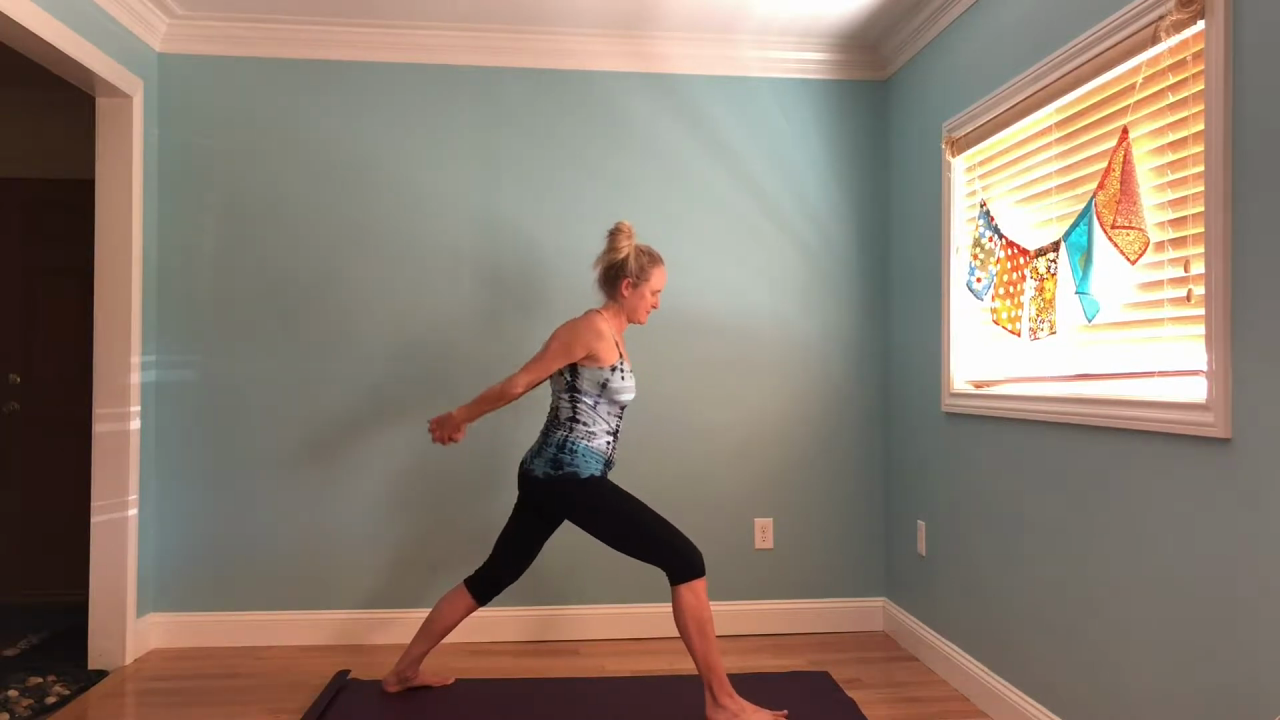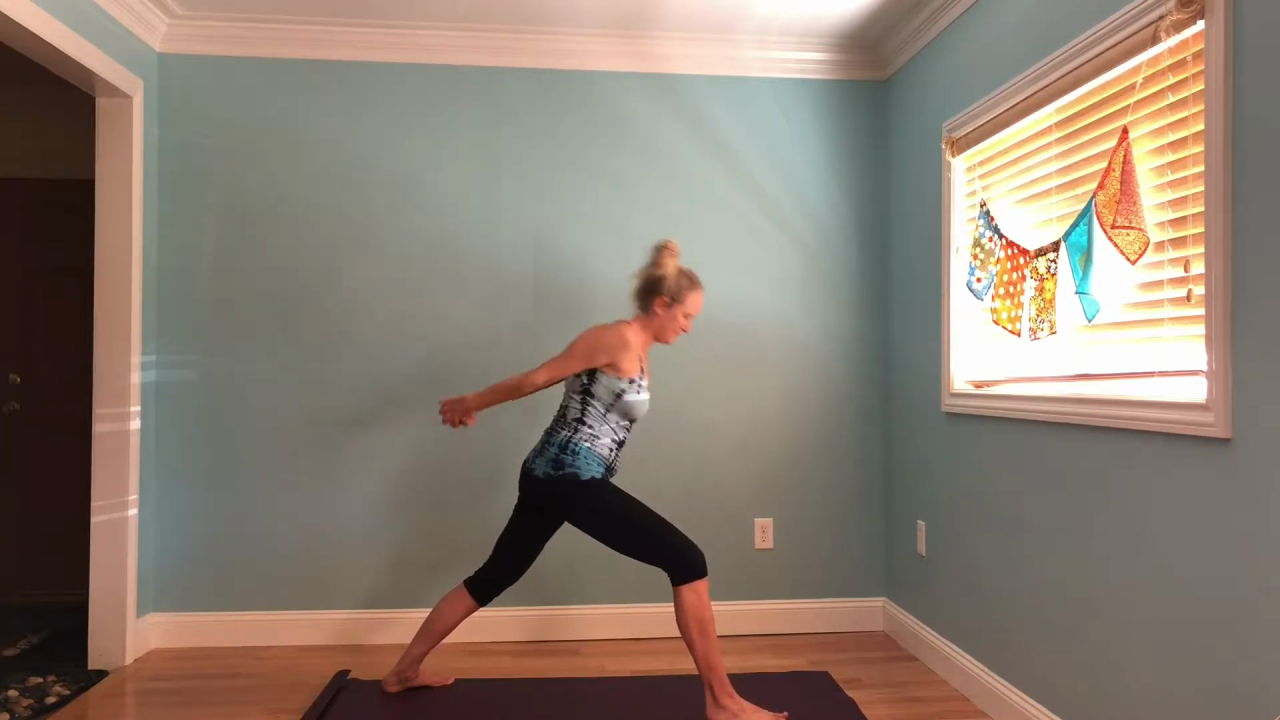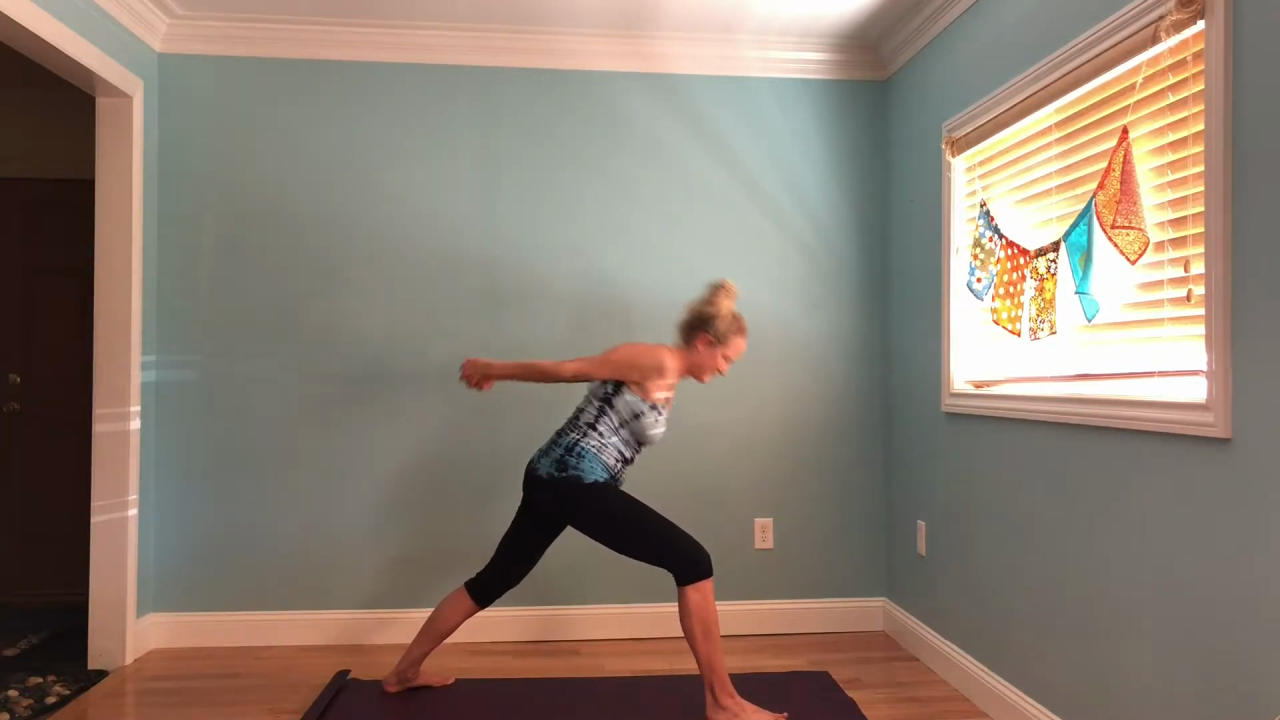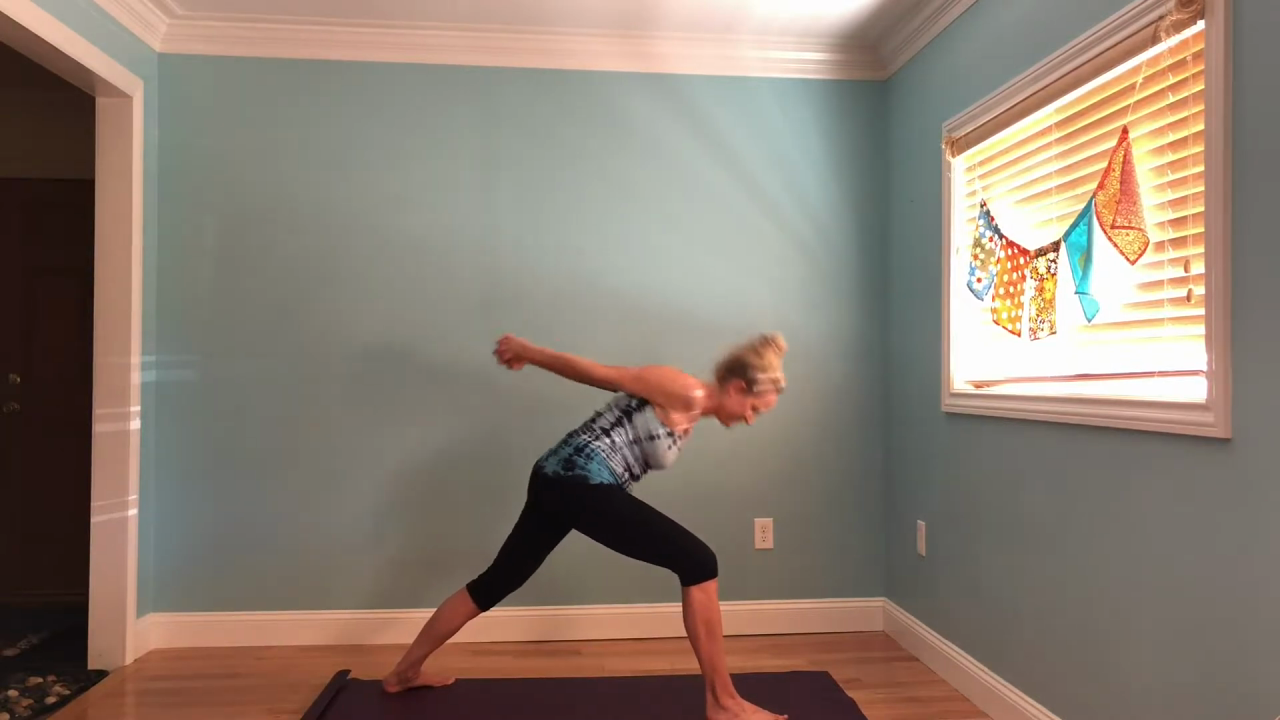
dt=0.2s
person 1, frame 1
left shoulder: (610, 336)
right shoulder: (592, 328)
left elbow: (523, 385)
right elbow: (519, 383)
left wrist: (461, 418)
right wrist: (460, 416)
left hip: (552, 474)
right hip: (571, 475)
left knee: (491, 576)
right knee: (685, 561)
left ankle: (403, 671)
person 1, frame 2
left shoulder: (634, 349)
right shoulder: (621, 338)
left elbow: (540, 380)
right elbow: (537, 378)
left wrist: (472, 405)
right wrist: (472, 403)
left hip: (552, 476)
right hip: (571, 477)
left knee: (491, 577)
right knee: (687, 561)
left ankle: (404, 670)
person 1, frame 3
left shoulder: (665, 379)
right shoulder: (658, 360)
left elbow: (570, 373)
right elbow: (567, 370)
right wrist: (495, 370)
left hip: (556, 478)
right hip: (576, 480)
left knee: (493, 579)
right knee: (692, 562)
left ankle: (404, 670)
person 1, frame 4
left shoulder: (688, 408)
right shoulder: (687, 392)
left elbow: (604, 378)
right elbow: (603, 374)
right wrist: (529, 351)
left hip: (561, 480)
right hip: (581, 482)
left knee: (495, 581)
right knee: (698, 563)
left ankle: (403, 672)
